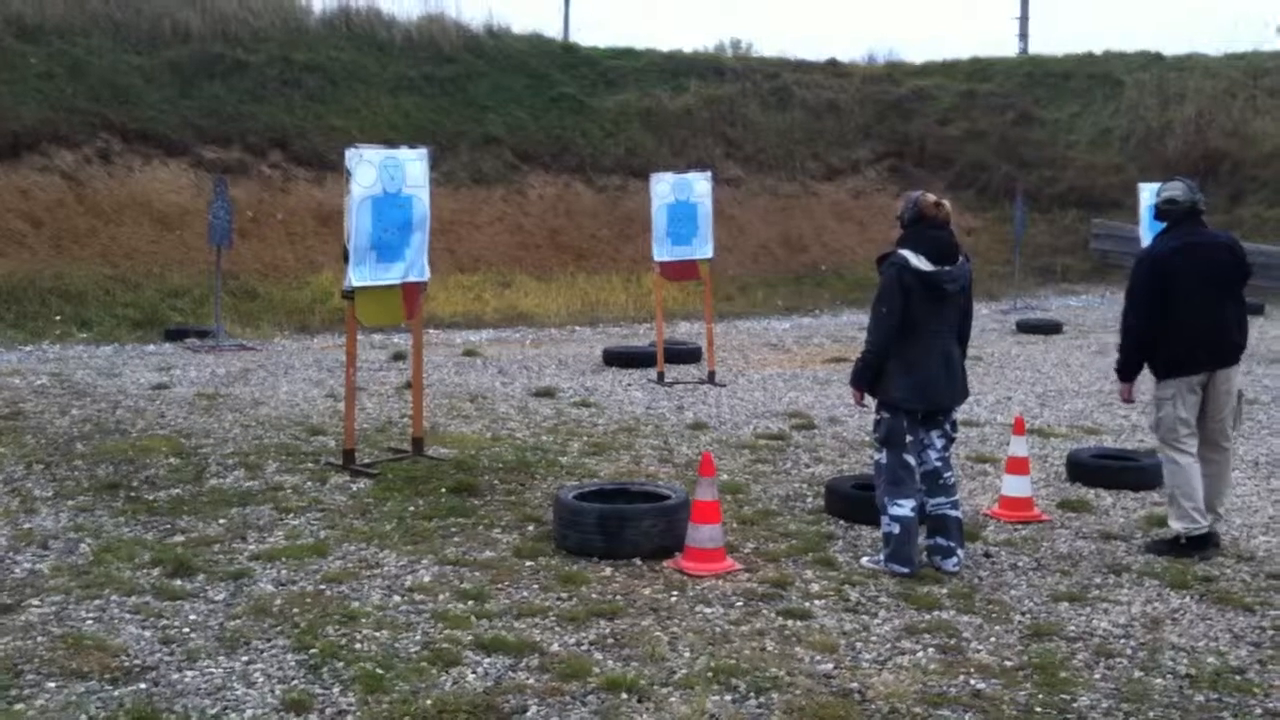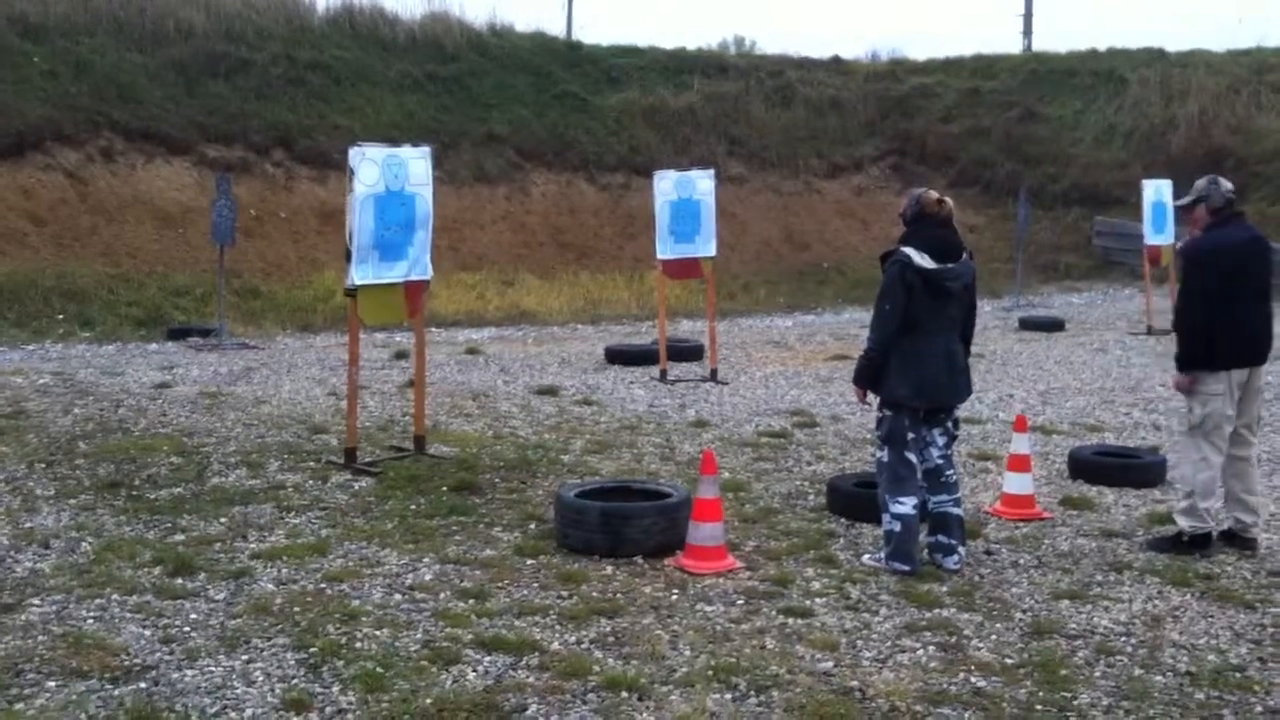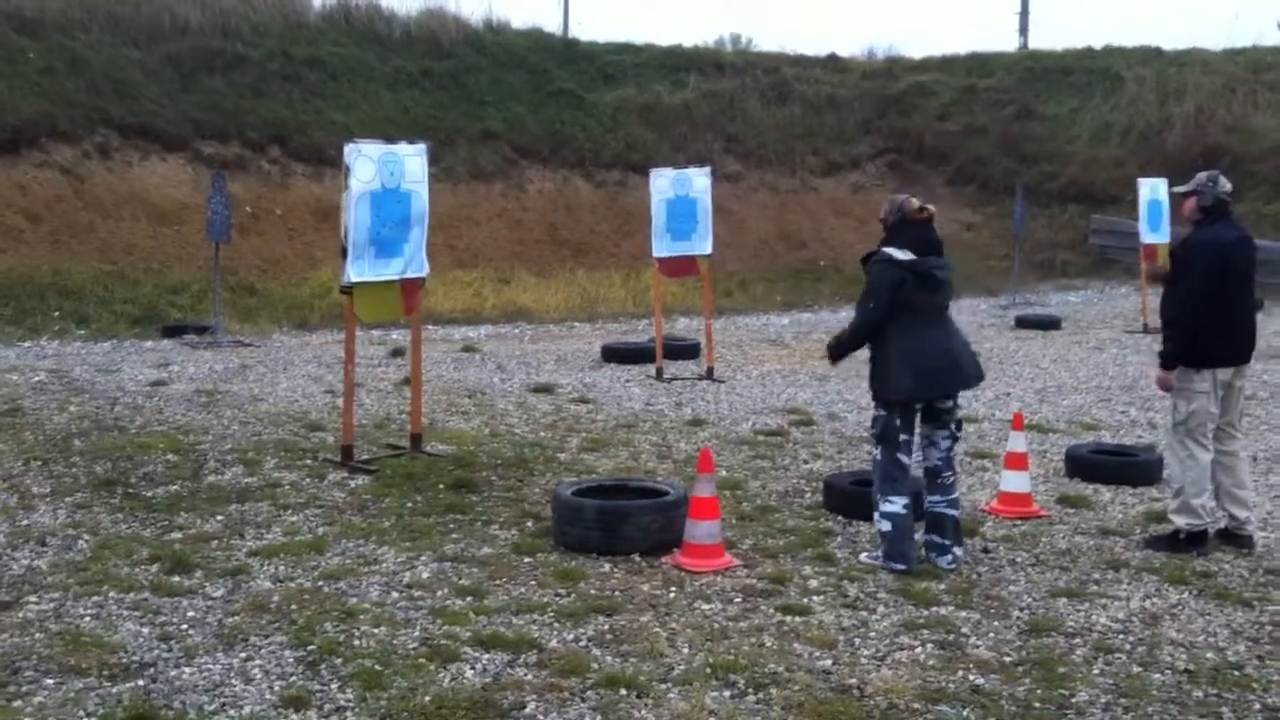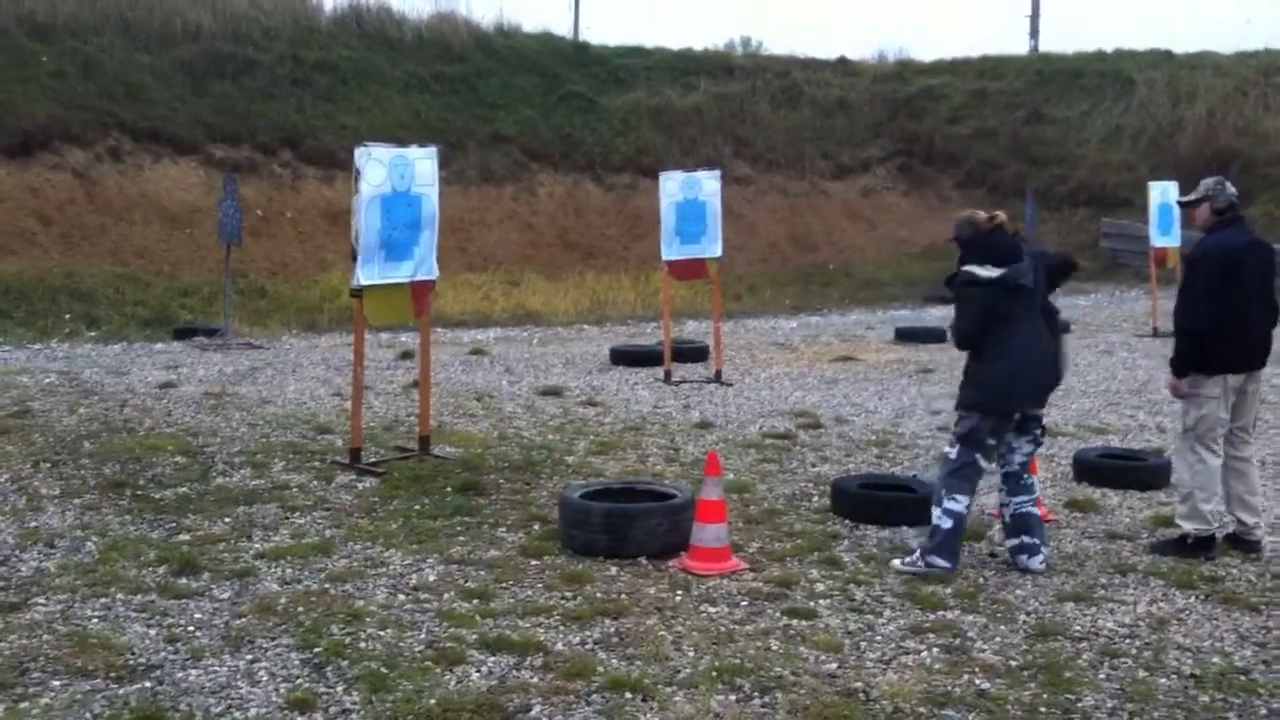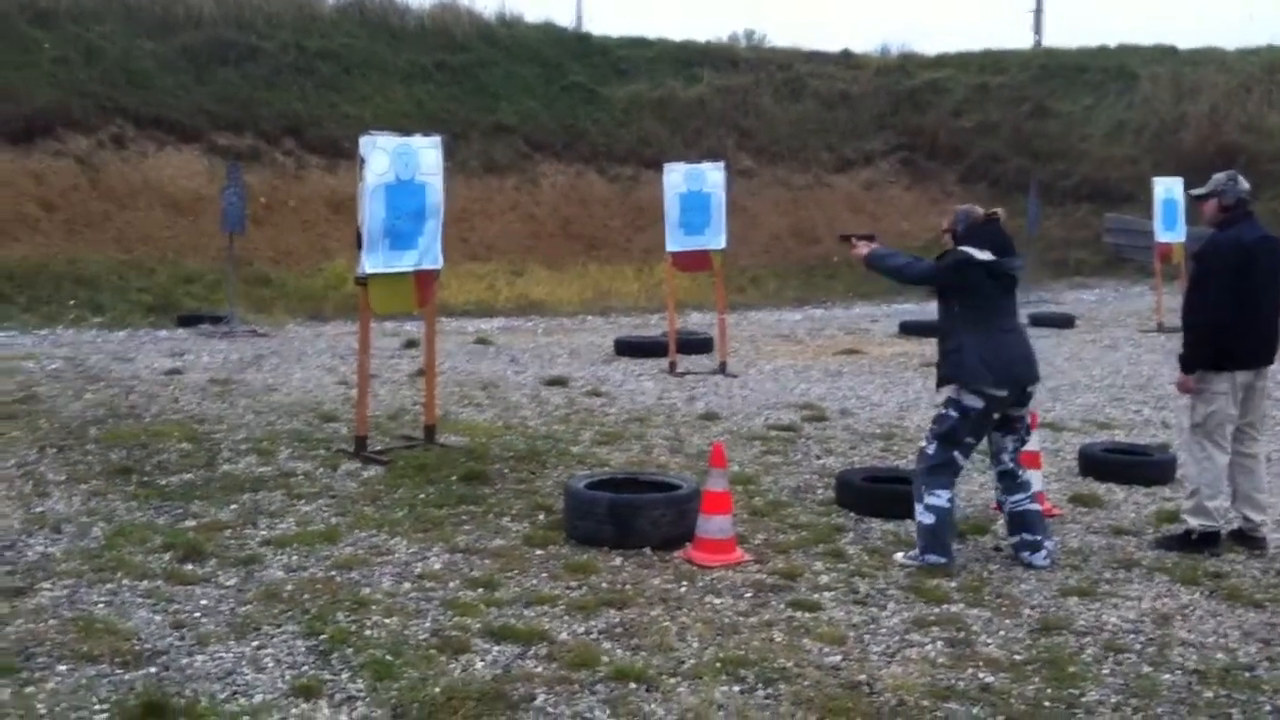
dt=1s
person 1, frame 1
left shoulder: (1154, 257)
right shoulder: (1227, 246)
left elbow: (1137, 320)
right elbow: (1242, 282)
left wrist: (1127, 373)
left hip: (1177, 364)
right hip: (1224, 359)
left knee: (1180, 446)
right knee: (1218, 444)
left ankle: (1192, 533)
right ankle: (1209, 525)
person 1, frame 2
left shoulder: (1207, 247)
right shoulder: (1256, 242)
left elbow: (1196, 311)
left wrist: (1184, 364)
left hip: (1216, 361)
right hip: (1251, 356)
left knee: (1204, 445)
right knee: (1242, 443)
left ankle: (1195, 531)
right ankle: (1245, 529)
person 1, frame 3
left shoulder: (1201, 243)
right shoulder: (1238, 239)
left elbow: (1189, 309)
left wrist: (1168, 360)
right wrist: (1171, 278)
left hip: (1201, 358)
right hip: (1234, 354)
left knee: (1191, 441)
right knee: (1228, 438)
left ankle: (1191, 529)
right ankle: (1240, 526)
person 1, frame 4
left shoulder: (1210, 250)
right shoulder: (1261, 248)
left elbow: (1194, 316)
right elbow: (1269, 308)
left wrist: (1179, 367)
left hip: (1213, 365)
right hip: (1250, 362)
left knee: (1200, 447)
right knee: (1241, 445)
left ankle: (1198, 534)
right ankle: (1249, 531)
person 1, frame 5
left shoulder: (1221, 246)
left elbow: (1206, 313)
left wrist: (1189, 365)
left hip: (1222, 362)
left knee: (1208, 444)
right knee: (1249, 442)
left ankle: (1203, 530)
person 2, frame 1
left shoulder: (901, 266)
right shoulder: (959, 266)
left elbow: (882, 331)
right elbow: (963, 329)
left wrist: (862, 379)
left hip: (901, 383)
right hip: (945, 380)
left knee: (897, 467)
right knee: (938, 464)
left ankle: (899, 557)
right ankle: (948, 552)
person 2, frame 2
left shoulder: (903, 264)
right shoulder: (963, 263)
left elbow: (884, 328)
right elbow: (967, 326)
left wrist: (865, 375)
left hip: (904, 380)
right hip: (948, 377)
left knee: (898, 464)
right knee: (940, 461)
left ankle: (900, 554)
right ankle: (949, 548)
person 2, frame 3
left shoulder: (887, 263)
right shoulder: (938, 262)
left elbow: (867, 321)
left wrist: (836, 347)
left hip: (902, 375)
right hip: (946, 369)
left knee: (892, 464)
right knee: (940, 461)
left ankle: (896, 552)
right ankle: (945, 548)
person 2, frame 4
left shoulder: (975, 283)
right shoulder: (1028, 263)
left elbow: (964, 338)
right elbow: (1065, 265)
left wrist: (959, 320)
left hip: (994, 387)
right hip: (1033, 382)
left knee: (960, 468)
right knee: (1017, 467)
left ankle: (937, 555)
right ankle: (1030, 552)
person 2, frame 5
left shoulder: (963, 265)
right shoulder: (998, 265)
left elbow: (914, 272)
right elbow: (929, 268)
left wrist: (871, 256)
right wrist: (881, 253)
left hip: (979, 381)
right hip: (1017, 377)
left knee: (935, 464)
right knee: (1009, 463)
left ankle: (933, 550)
right ankle: (1034, 547)
